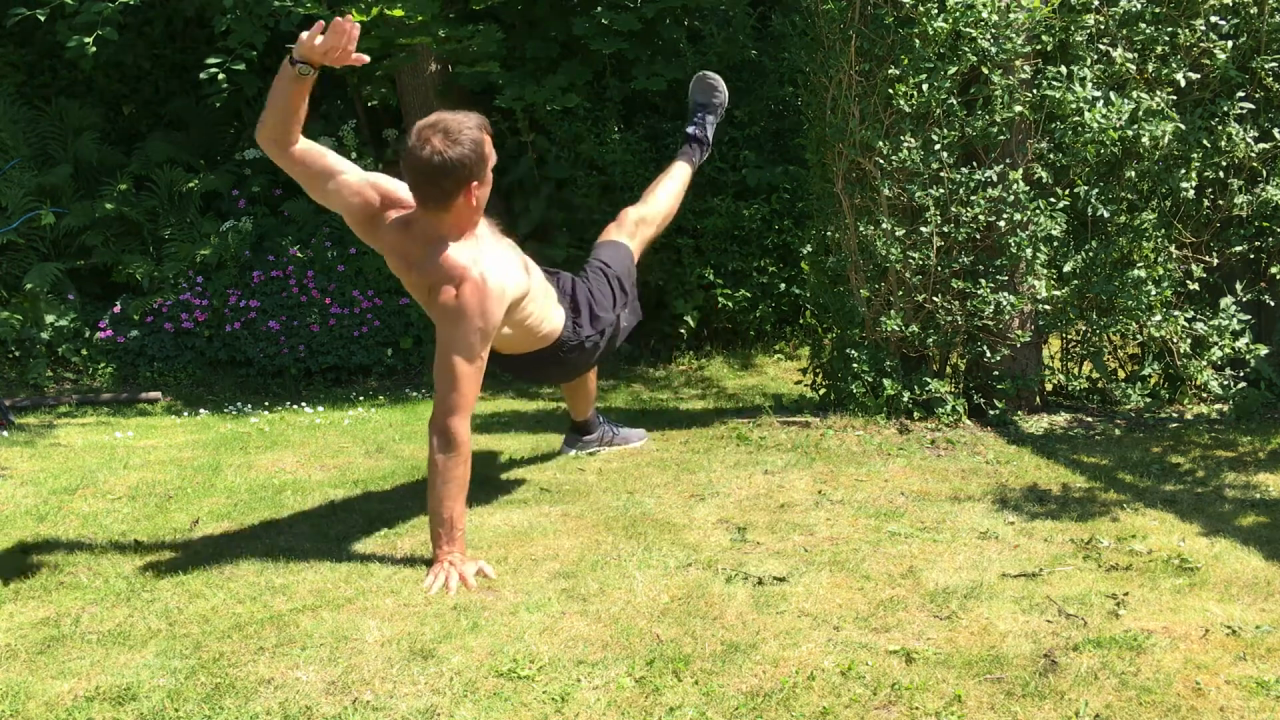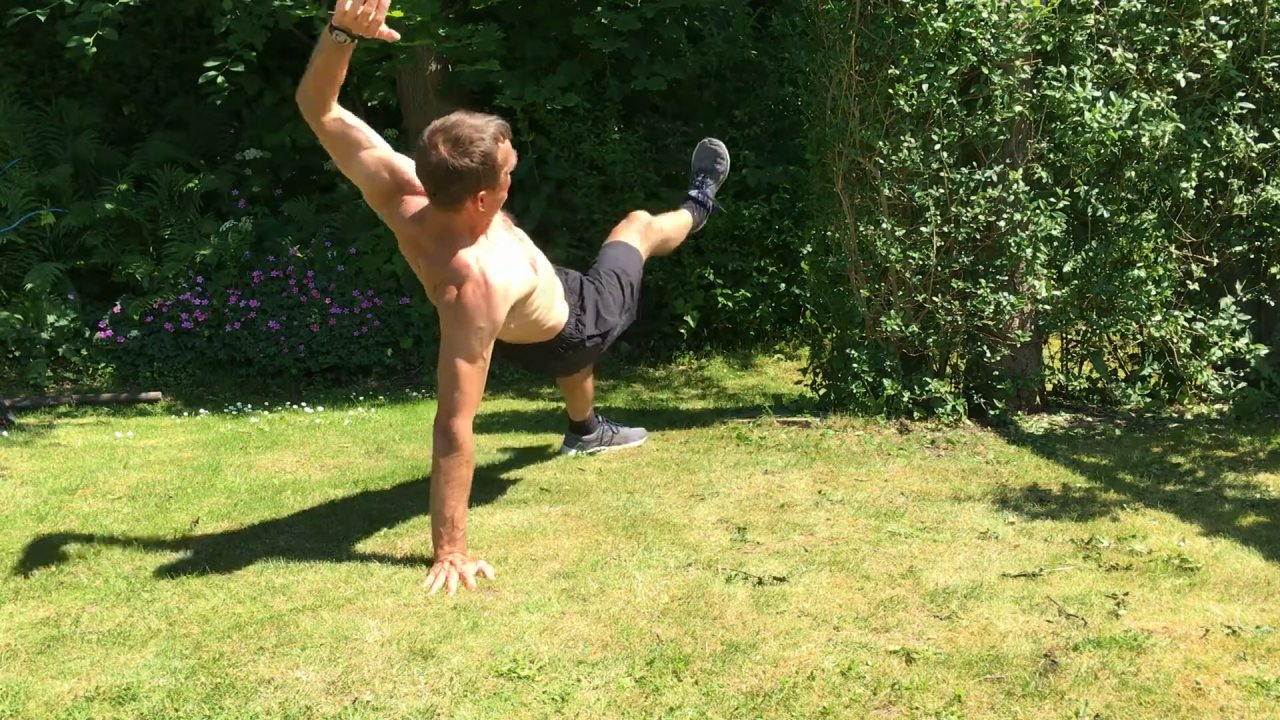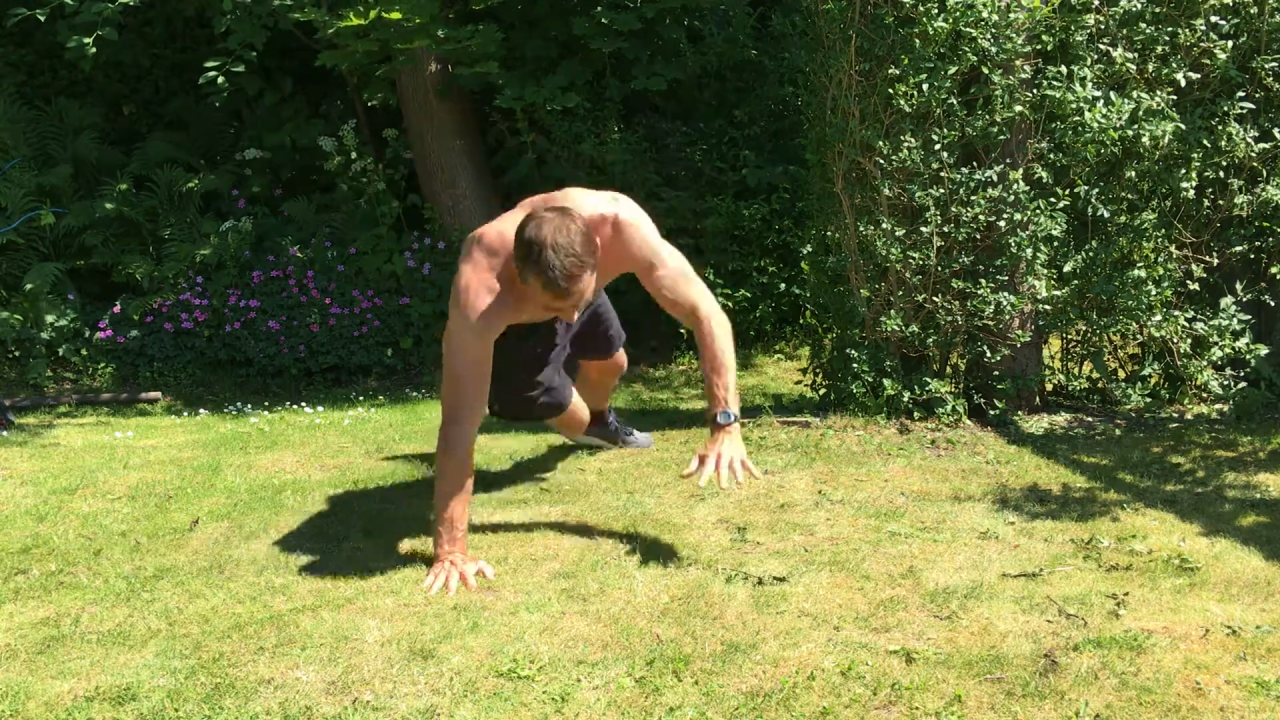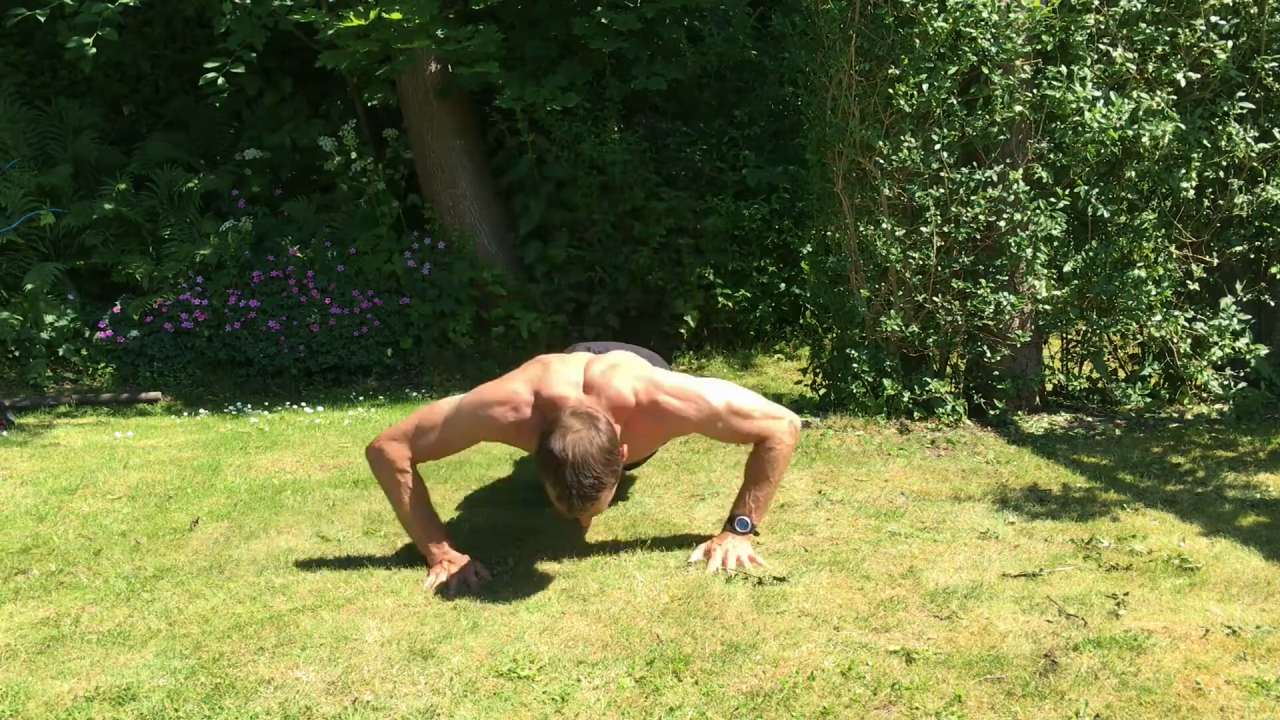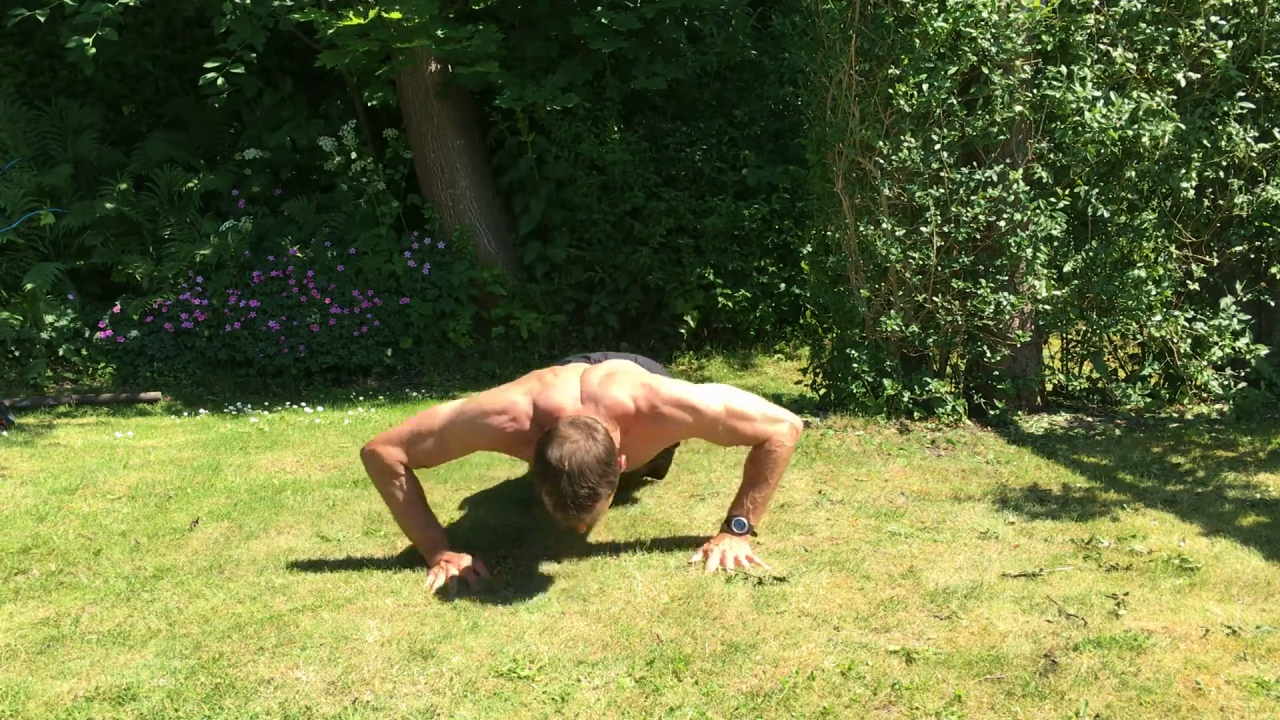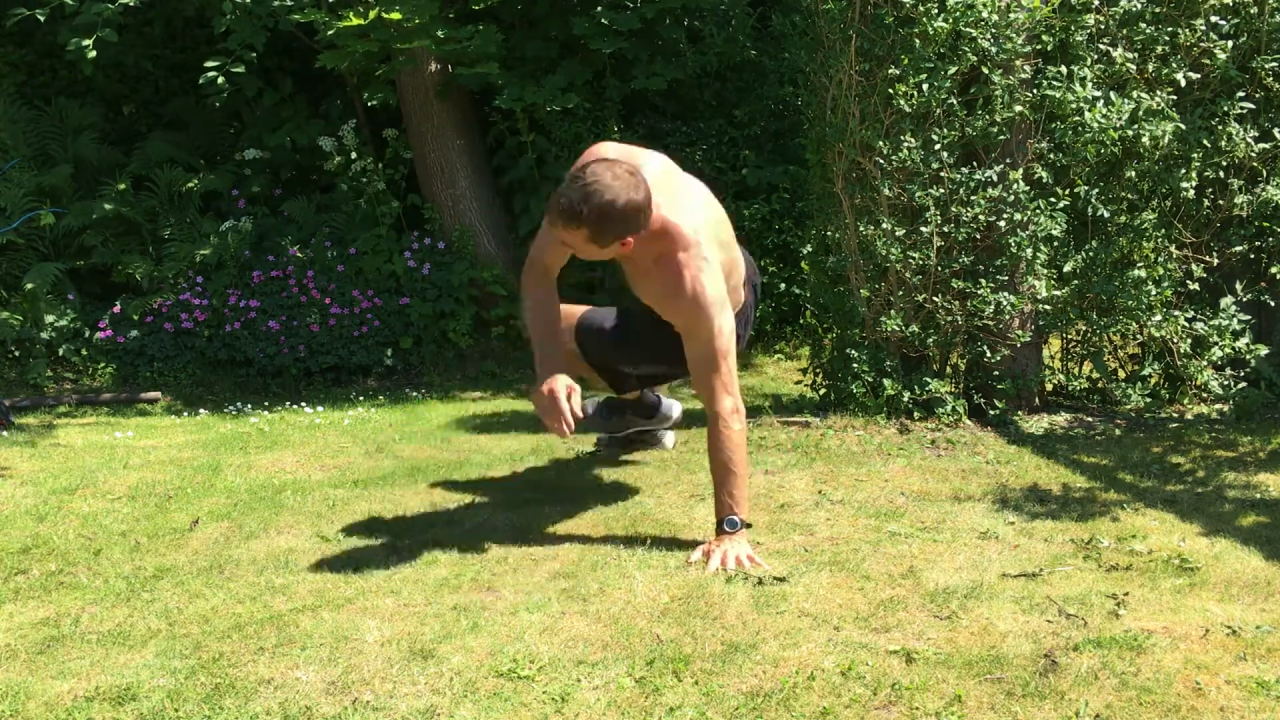
dt=0.5s
person 1, frame 1
left shoulder: (382, 205)
right shoulder: (471, 287)
left elbow: (276, 140)
right elbow: (451, 427)
left wrist: (305, 61)
right wrist: (449, 552)
left hip: (516, 340)
right hip: (566, 335)
right knee: (632, 222)
left ankle: (586, 430)
right ankle: (694, 145)
person 1, frame 2
left shoulder: (402, 194)
right shoulder: (474, 285)
left elbow: (319, 111)
right elbow: (456, 425)
right wrist: (449, 553)
left hip: (516, 337)
right hip: (567, 328)
right knee: (638, 226)
left ankle: (585, 429)
right ankle: (695, 208)
person 1, frame 3
left shoulder: (615, 223)
right shoulder: (483, 293)
left elbow: (707, 313)
right elbow: (458, 426)
left wrist: (725, 425)
right wrist: (450, 550)
left hip: (567, 277)
left knee: (611, 363)
right knee: (573, 420)
left ankle: (597, 419)
person 1, frame 4
left shoulder: (656, 400)
right shoulder: (513, 411)
left elbow: (784, 428)
right elbow: (385, 449)
left wrist: (738, 529)
right wrist: (439, 551)
left hip: (630, 362)
left knee: (644, 445)
person 1, frame 5
left shoulder: (656, 409)
right shoulder: (509, 422)
left elbow: (785, 428)
right elbow: (379, 451)
left wrist: (736, 531)
right wrist: (438, 552)
left hip: (637, 374)
right hip: (573, 372)
left knee: (656, 462)
person 1, frame 6
left shoulder: (692, 279)
right shoulder: (598, 164)
left elbow: (724, 406)
right elbow: (540, 262)
left wrist: (732, 530)
right wrist: (550, 375)
left hip: (705, 321)
left knee: (561, 336)
left ankle: (640, 405)
right ankle: (644, 413)
